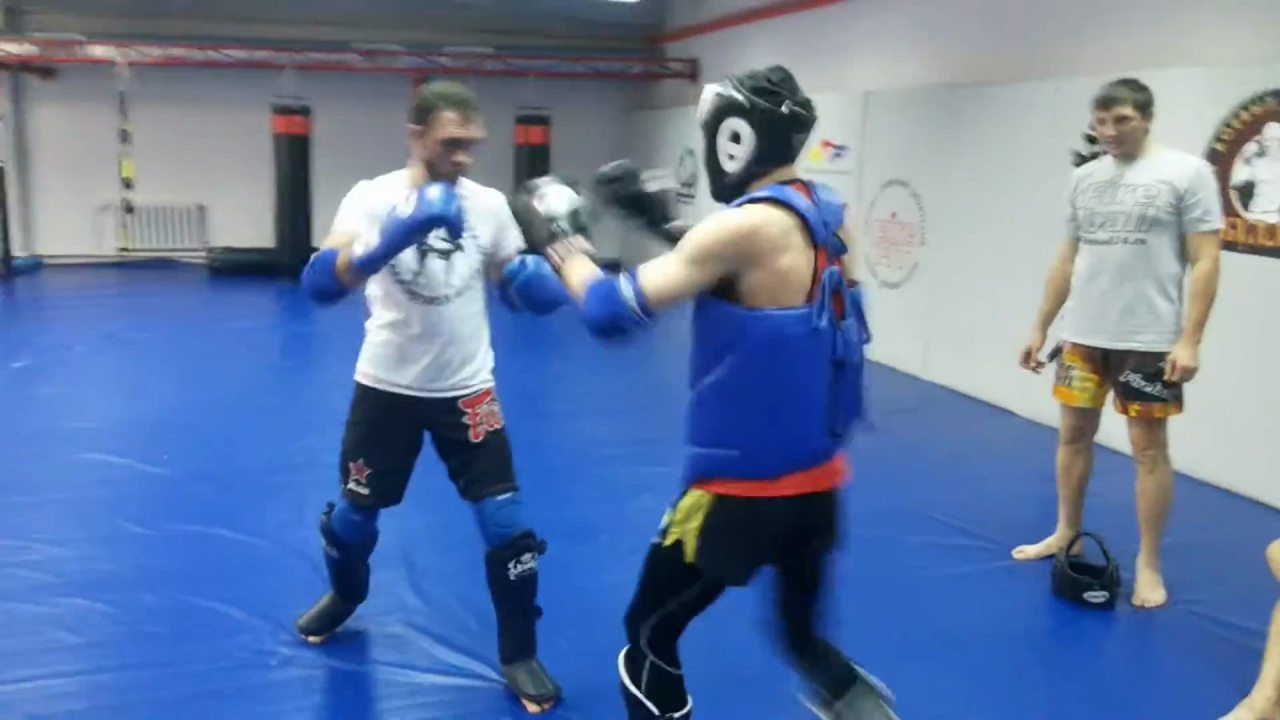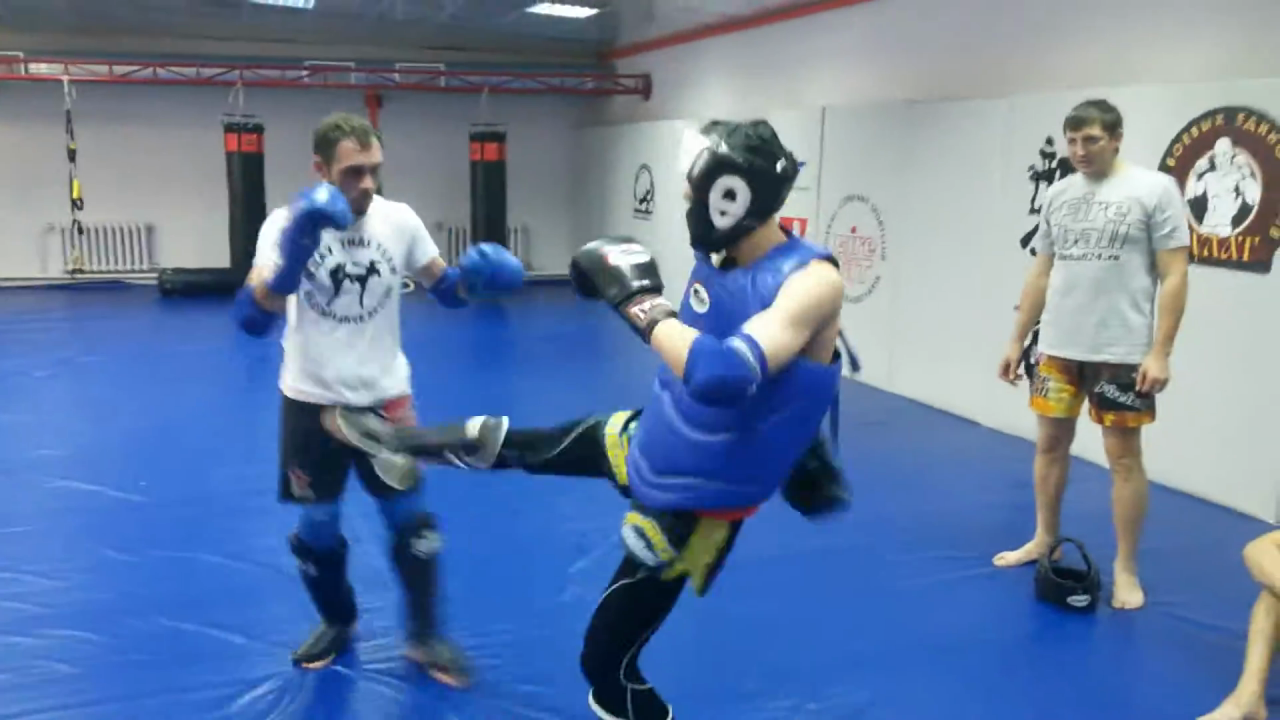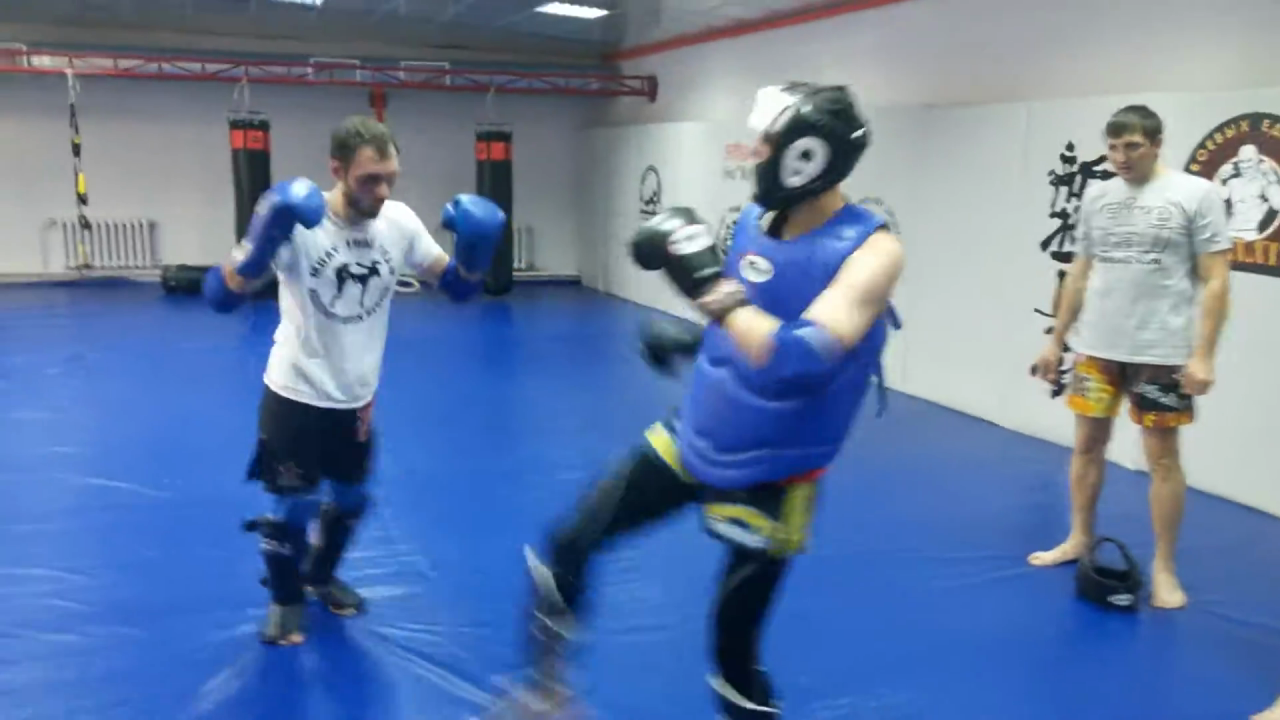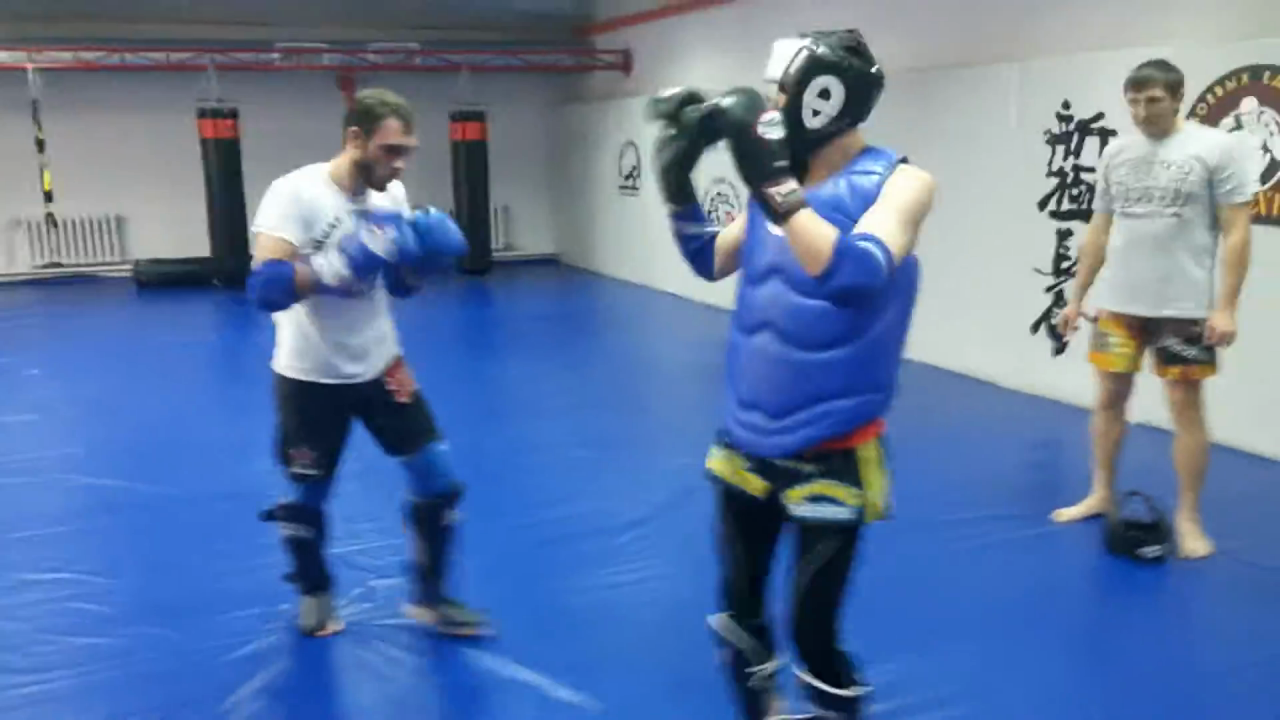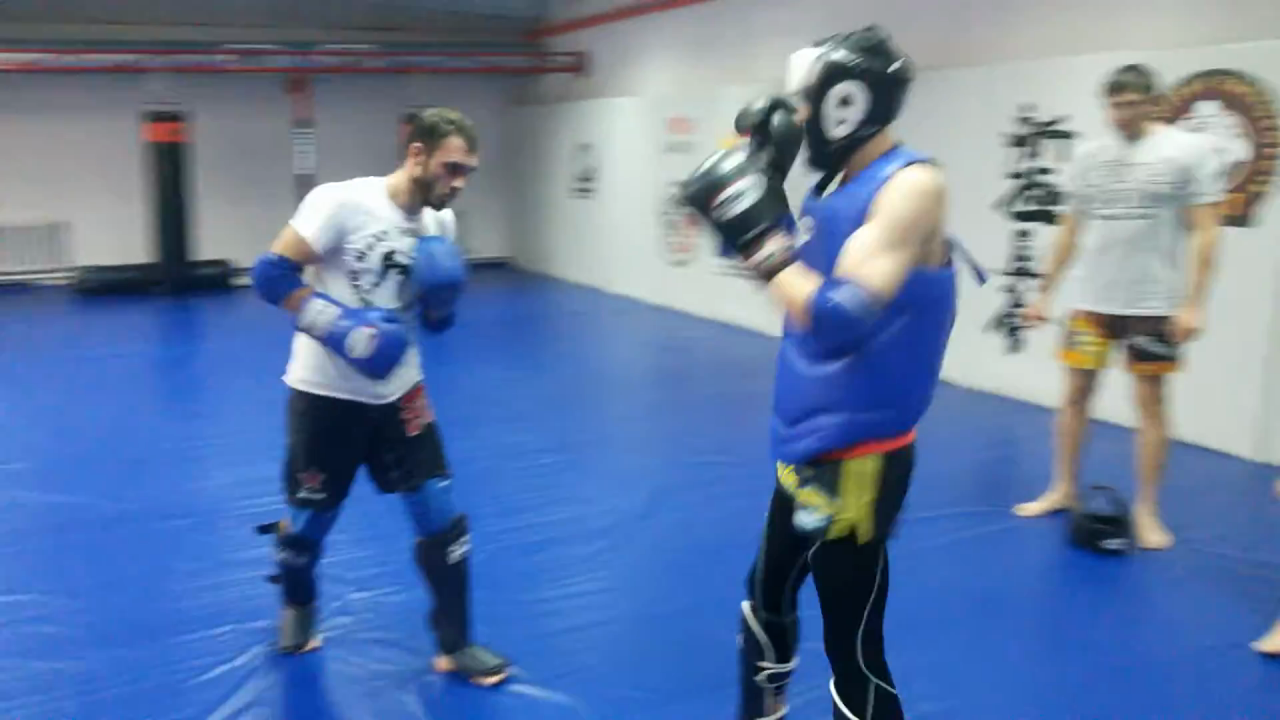
dt=0.3s
person 1, frame 1
left shoulder: (746, 227)
right shoulder: (826, 213)
left elbow: (612, 313)
left wrist: (556, 237)
right wrist: (656, 217)
left hip: (744, 492)
right hip: (817, 480)
left knee: (649, 636)
right knee: (802, 635)
person 1, frame 2
left shoulder: (812, 280)
right shoulder: (719, 257)
left elbow: (722, 378)
left wrist: (640, 298)
left hip: (697, 505)
right hip: (648, 439)
left knee: (606, 658)
right knee: (505, 441)
right ankle: (404, 444)
person 1, frame 3
left shoulder: (870, 249)
right shoulder: (754, 220)
left elbow: (799, 365)
left wrist: (708, 283)
right wrist: (694, 340)
left hip: (766, 476)
right hip: (692, 438)
left knee: (734, 651)
right knee: (568, 547)
person 1, frame 4
left shoulder: (900, 183)
right shoulder: (784, 179)
left elbow: (850, 277)
right elbow: (710, 262)
left wrist: (771, 183)
right wrist: (676, 174)
left hip: (831, 449)
right hip: (746, 437)
left knee: (813, 635)
right knee: (737, 614)
person 1, frame 5
left shoulder: (912, 187)
right shoulder: (844, 185)
left elbow: (836, 321)
right elbow: (808, 270)
left wrist: (756, 229)
right wrist: (768, 190)
left hip: (856, 461)
right hip: (810, 446)
left knee: (852, 651)
right knee: (766, 600)
person 2, frame 1
left shoulder: (490, 203)
right shoulder: (375, 197)
left elbow: (510, 280)
right elbow: (319, 283)
left wrist: (530, 282)
right wrist: (391, 238)
left hip: (465, 389)
right hip: (386, 386)
left knee: (507, 526)
right knee: (352, 515)
left ankle: (519, 656)
right ankle: (346, 595)
person 2, frame 2
left shoulder: (400, 220)
right shoulder: (288, 224)
left elbow: (448, 287)
right elbow: (250, 317)
left wrist: (483, 272)
right wrist: (293, 254)
left hip: (384, 395)
right hip: (312, 399)
left knee: (409, 516)
right knee: (316, 527)
left ankle: (427, 635)
right ankle: (337, 622)
person 2, frame 3
left shoulder: (399, 221)
right shoulder: (292, 217)
left elbow: (458, 286)
right elbow: (219, 295)
left wrist: (476, 247)
right wrist: (262, 246)
left hip: (355, 397)
right hip: (296, 395)
left knee: (351, 502)
right knee: (291, 509)
left ankle: (320, 576)
right ankle: (285, 601)
person 2, frame 4
left shoulder: (393, 197)
right shoulder: (294, 194)
right elbow: (266, 288)
left wrist: (424, 257)
right wrist: (359, 259)
left hip: (380, 365)
right hip: (311, 375)
left knee: (438, 479)
right knee: (307, 497)
left ankle: (431, 595)
right ankle: (314, 592)
person 2, frame 5
left shoulder: (440, 221)
right shoulder: (342, 202)
right elbow: (269, 276)
left wrist: (443, 293)
right wrist: (340, 329)
left hip: (397, 391)
right hip: (326, 394)
left knee: (440, 515)
right knee: (310, 520)
left ankle: (455, 644)
right ankle: (298, 604)
person 3, frame 1
left shoulder: (1187, 172)
right shoulder: (1084, 178)
left elbow: (1205, 261)
left wrist: (1189, 340)
right wrist: (1040, 328)
left hip: (1148, 341)
right hip: (1082, 336)
left knee: (1148, 449)
right knee: (1073, 435)
left ankle: (1149, 565)
right ankle: (1065, 533)
person 3, frame 2
left shoulder: (1155, 189)
right shoulder: (1057, 195)
left elbow: (1174, 277)
left wrist: (1159, 351)
right wrist: (1017, 341)
left hip: (1121, 353)
right hip: (1057, 347)
left knee: (1123, 457)
right knee: (1050, 444)
left ankle: (1125, 568)
right ankle: (1044, 539)
person 3, frame 3
left shoulder: (1196, 194)
right shoulder: (1096, 197)
left elbow: (1216, 280)
left wrist: (1203, 354)
right wrist: (1056, 340)
left hip: (1161, 354)
right hip: (1096, 348)
left knee: (1162, 456)
right knee: (1087, 443)
left ankle: (1164, 568)
right ankle: (1079, 539)
person 3, frame 4
left shoulder: (1216, 148)
right shoulder: (1117, 152)
left elbow: (1237, 231)
right elbow: (1099, 230)
left wrist: (1226, 305)
right wrist: (1077, 296)
left hip: (1184, 307)
right hip: (1118, 303)
left knee: (1185, 408)
right knee: (1109, 397)
left ankle: (1188, 518)
right ankle: (1101, 494)
person 3, frame 5
left shoulder: (1188, 150)
right shoulder: (1090, 155)
left elbow: (1205, 230)
right elbow: (1070, 231)
left wrist: (1193, 303)
right wrist: (1043, 294)
left hip: (1152, 306)
right hip: (1090, 301)
left knee: (1150, 402)
right knee: (1075, 393)
left ankle: (1147, 510)
right ankle: (1063, 490)
